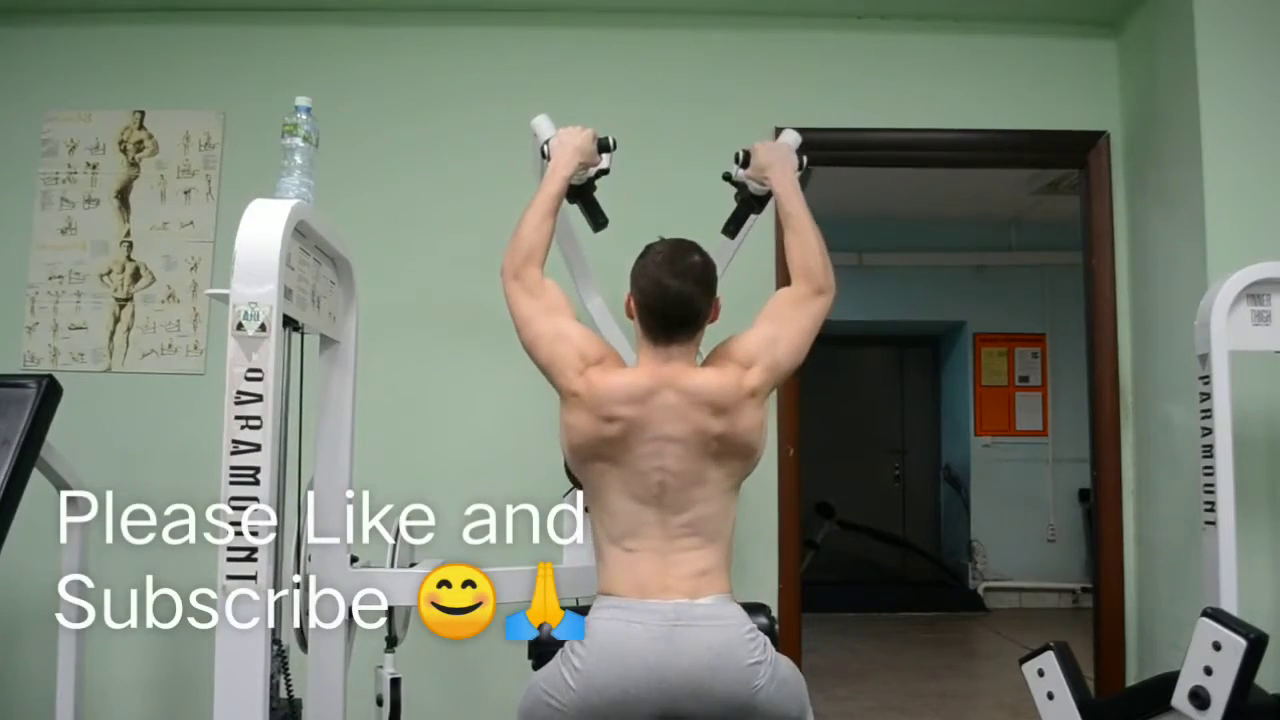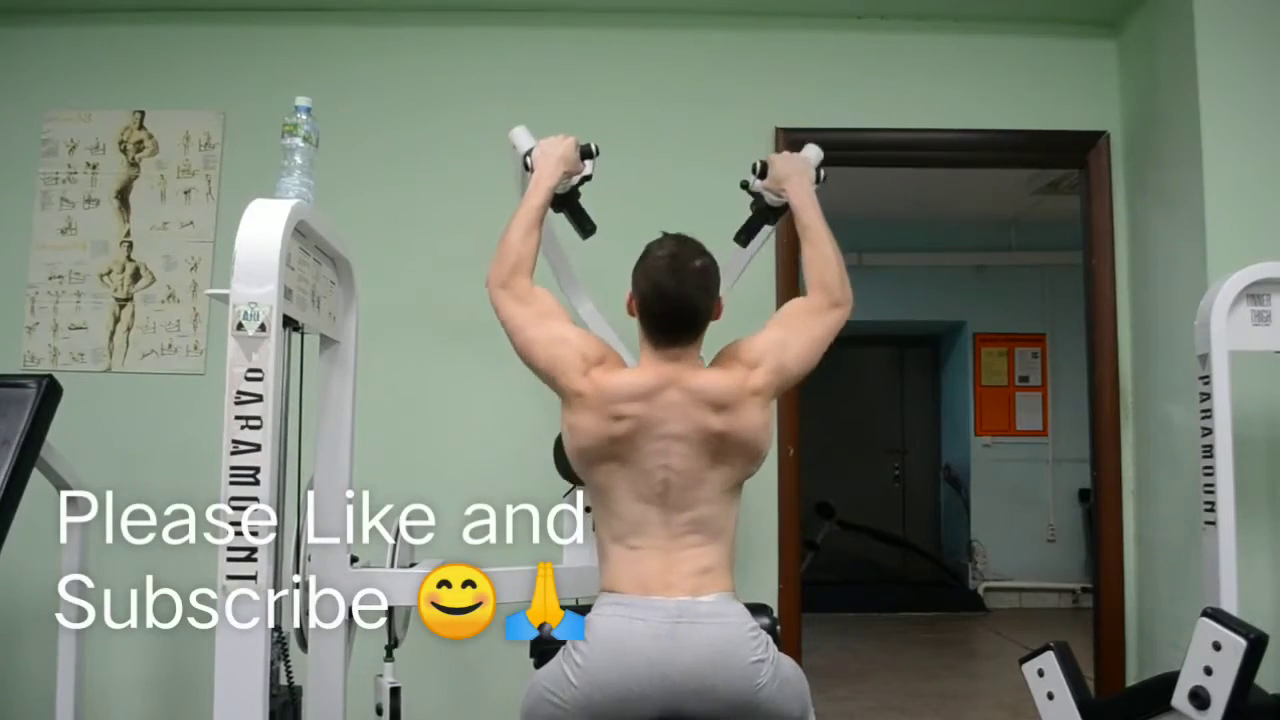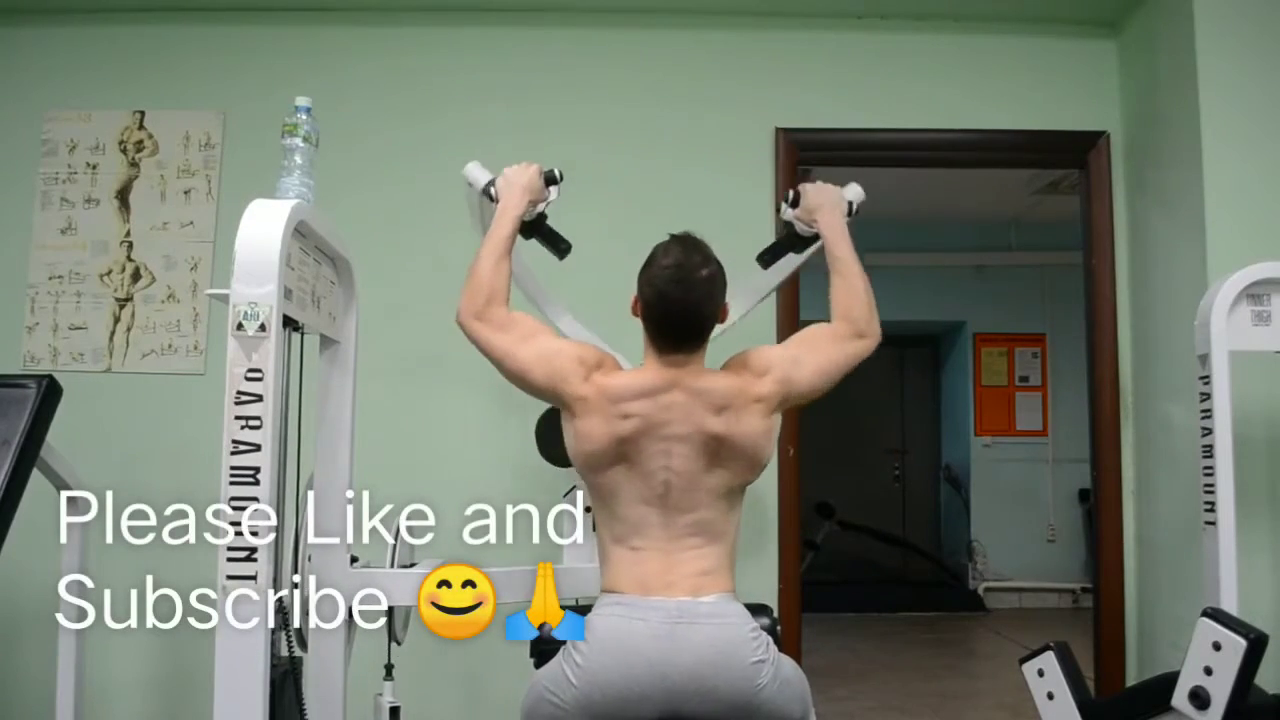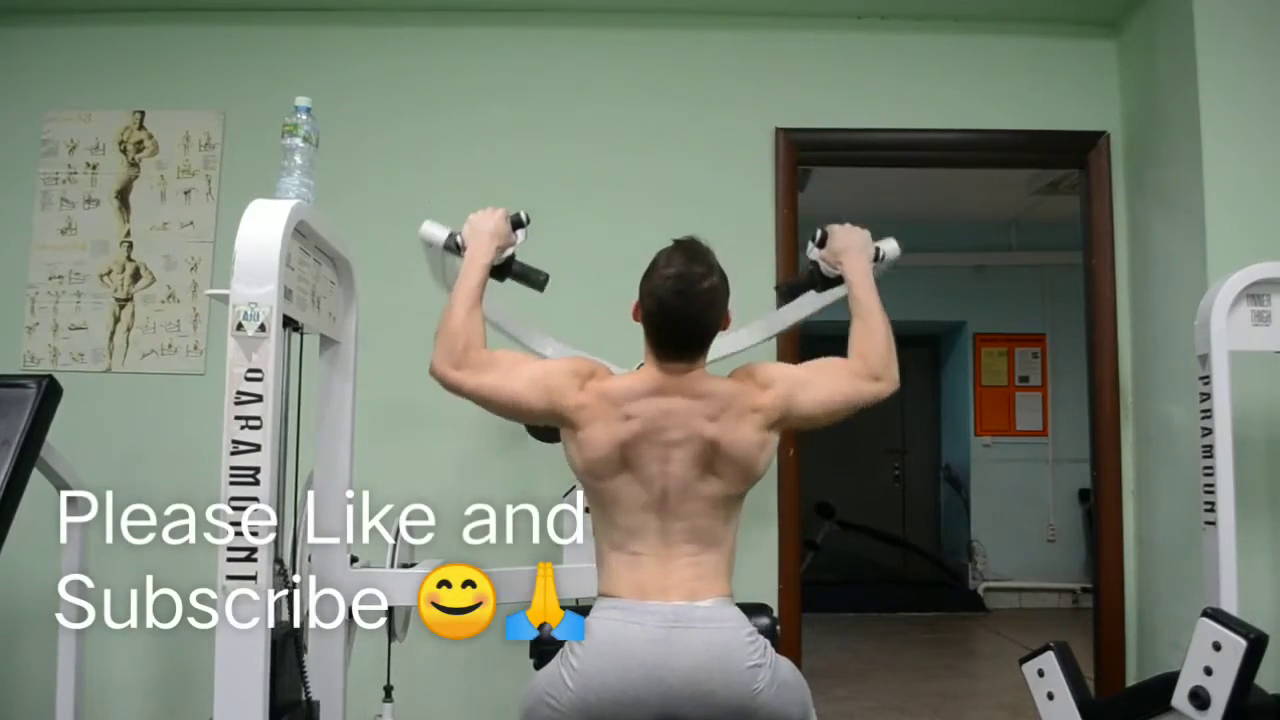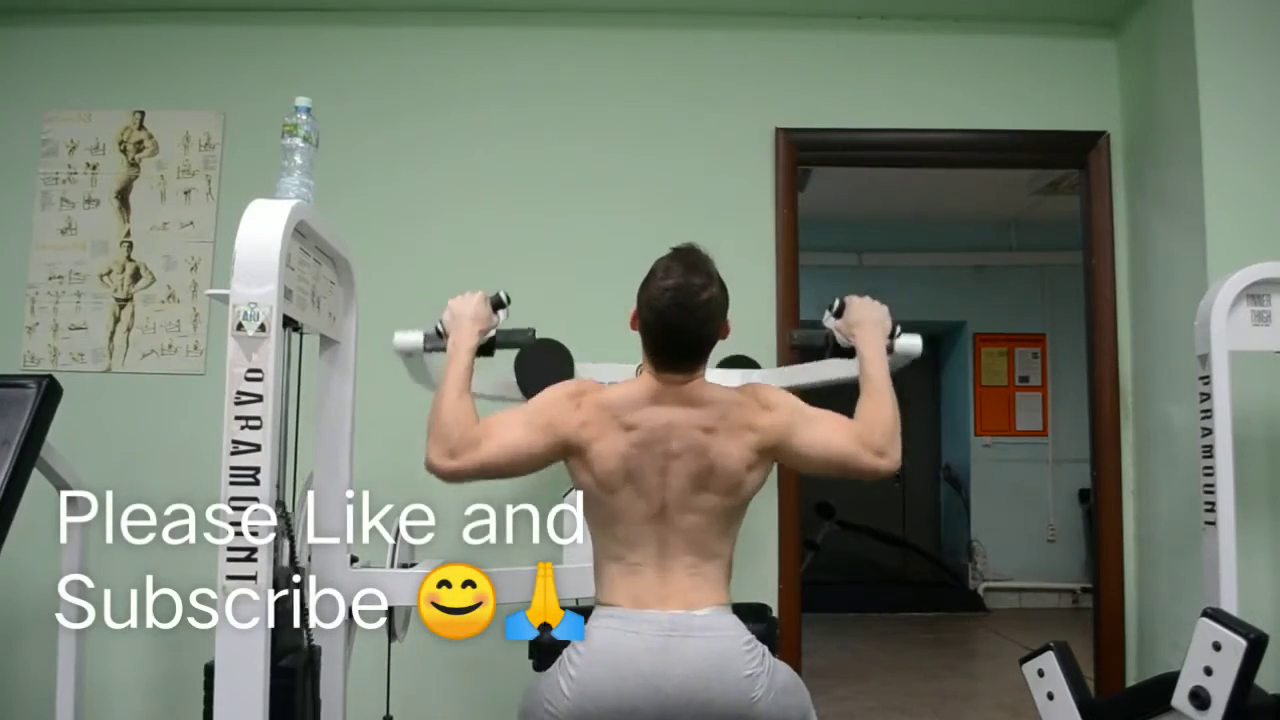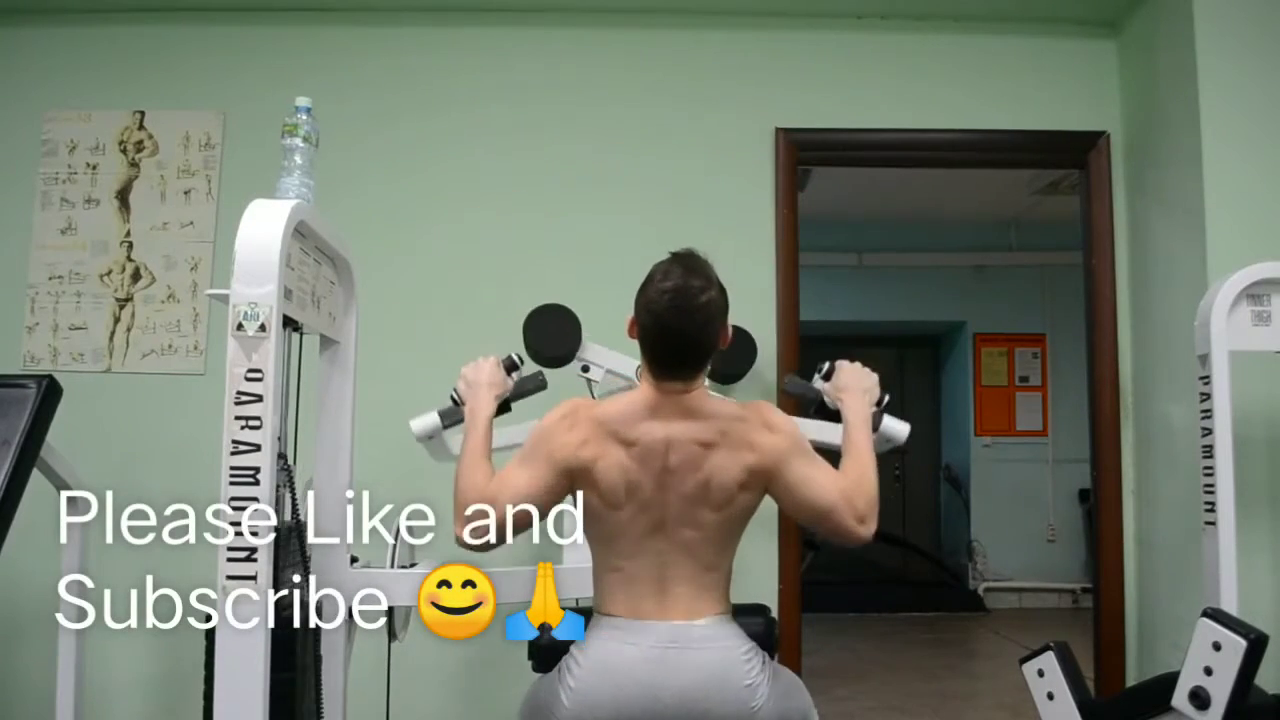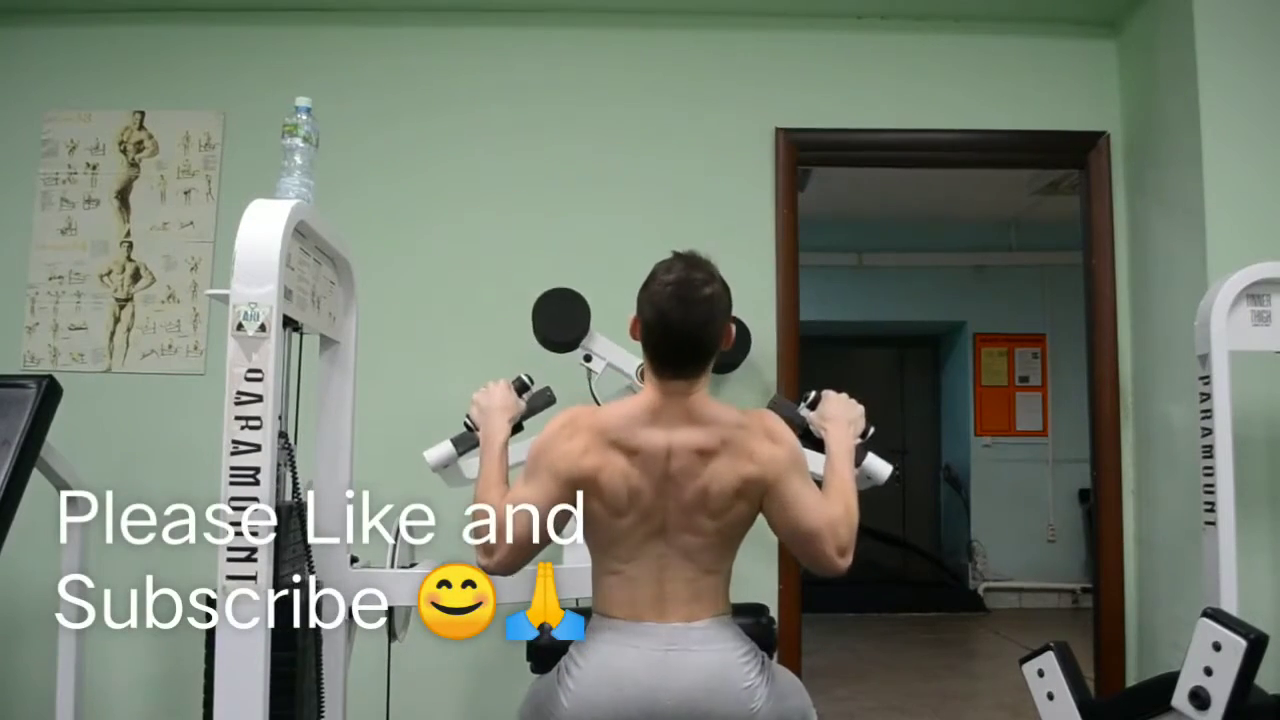
dt=0.2s
person 1, frame 1
left shoulder: (588, 386)
right shoulder: (742, 386)
left elbow: (521, 275)
right elbow: (815, 287)
left wrist: (561, 169)
right wrist: (782, 180)
left hip: (613, 647)
right hip: (723, 645)
person 1, frame 2
left shoulder: (589, 385)
right shoulder: (748, 386)
left elbow: (507, 286)
right elbow: (833, 300)
left wrist: (545, 179)
right wrist: (800, 191)
left hip: (614, 644)
right hip: (725, 643)
person 1, frame 3
left shoulder: (587, 390)
right shoulder: (755, 392)
left elbow: (479, 316)
right elbow: (860, 332)
left wrist: (510, 207)
right wrist: (832, 225)
left hip: (614, 645)
right hip: (727, 643)
person 1, frame 4
left shoulder: (583, 398)
right shoulder: (759, 401)
left elbow: (457, 366)
right elbow: (877, 377)
left wrist: (478, 255)
right wrist: (857, 267)
left hip: (609, 651)
right hip: (723, 650)
person 1, frame 5
left shoulder: (580, 413)
right shoulder: (760, 417)
left elbow: (448, 457)
right elbow: (881, 455)
left wrist: (463, 339)
right wrist: (868, 340)
left hip: (608, 660)
right hip: (721, 659)
person 1, frame 6
left shoulder: (576, 430)
right shoulder: (761, 434)
left elbow: (474, 528)
right elbow: (857, 524)
left wrist: (481, 410)
right wrist: (857, 412)
left hip: (606, 672)
right hip: (721, 672)
person 1, frame 7
left shoulder: (577, 437)
right shoulder: (762, 442)
left elbow: (495, 553)
right elbow: (835, 555)
left wrist: (495, 432)
right wrist: (840, 439)
left hip: (606, 676)
right hip: (720, 677)
